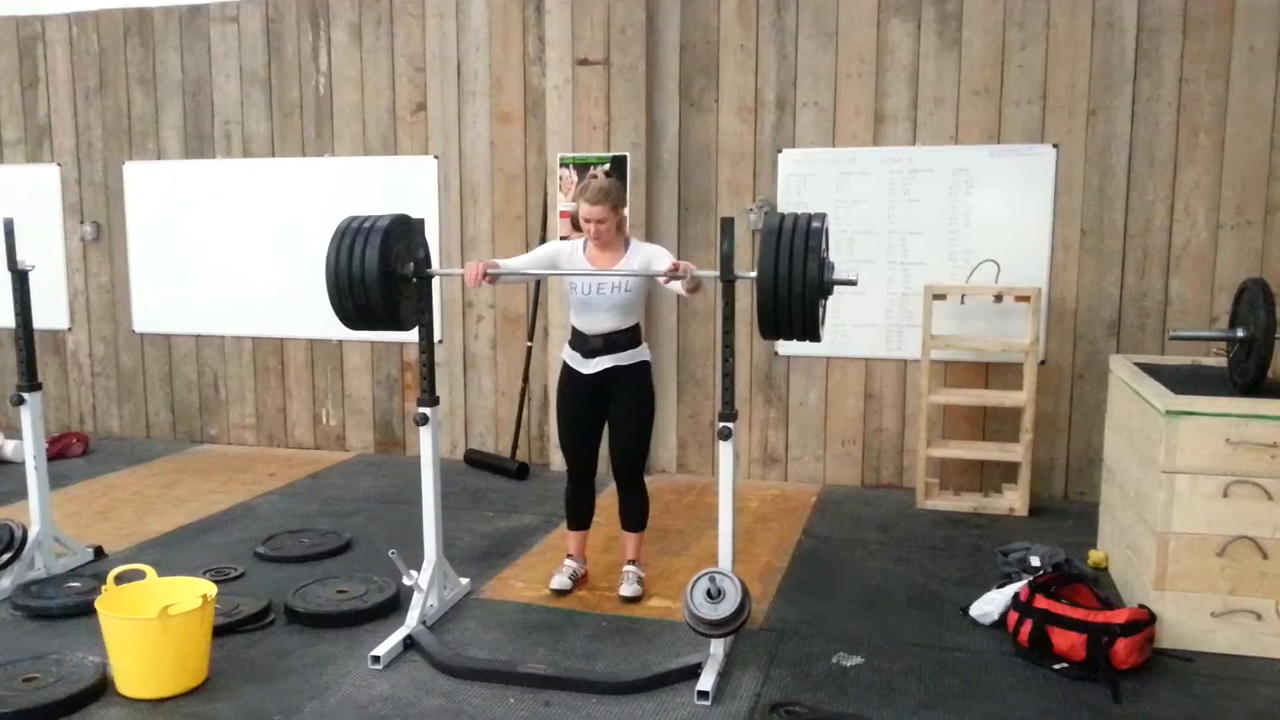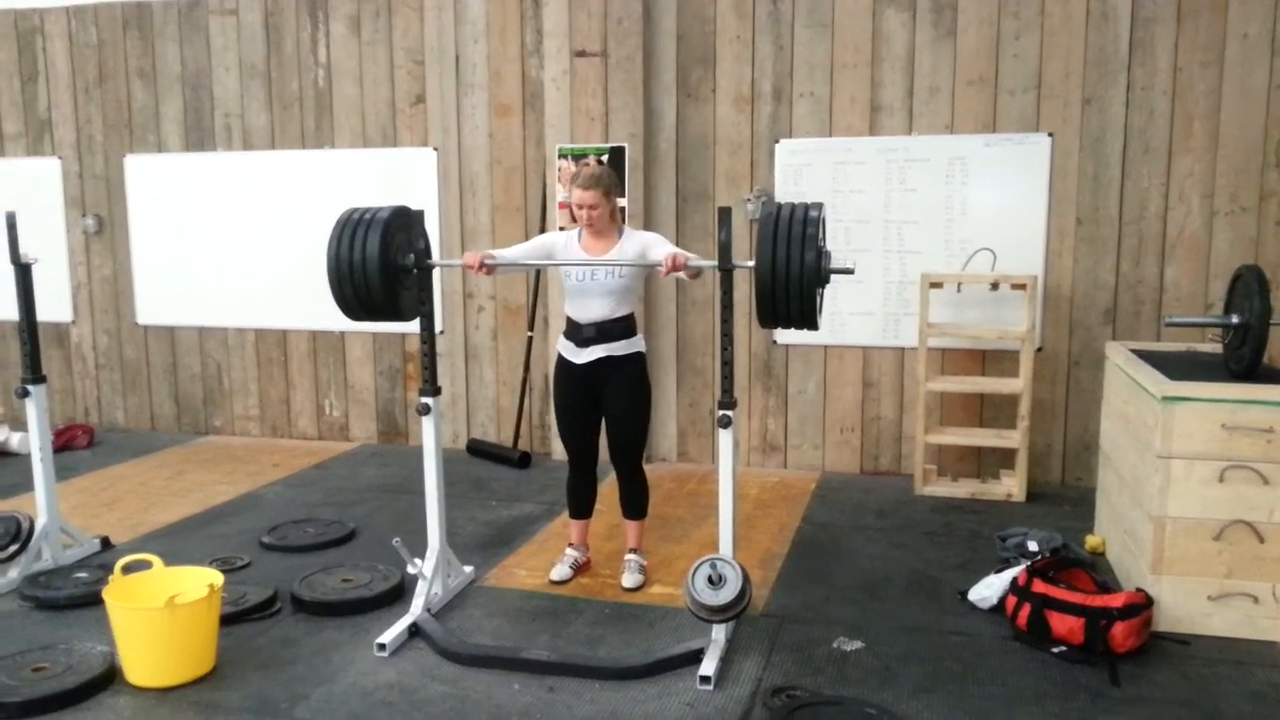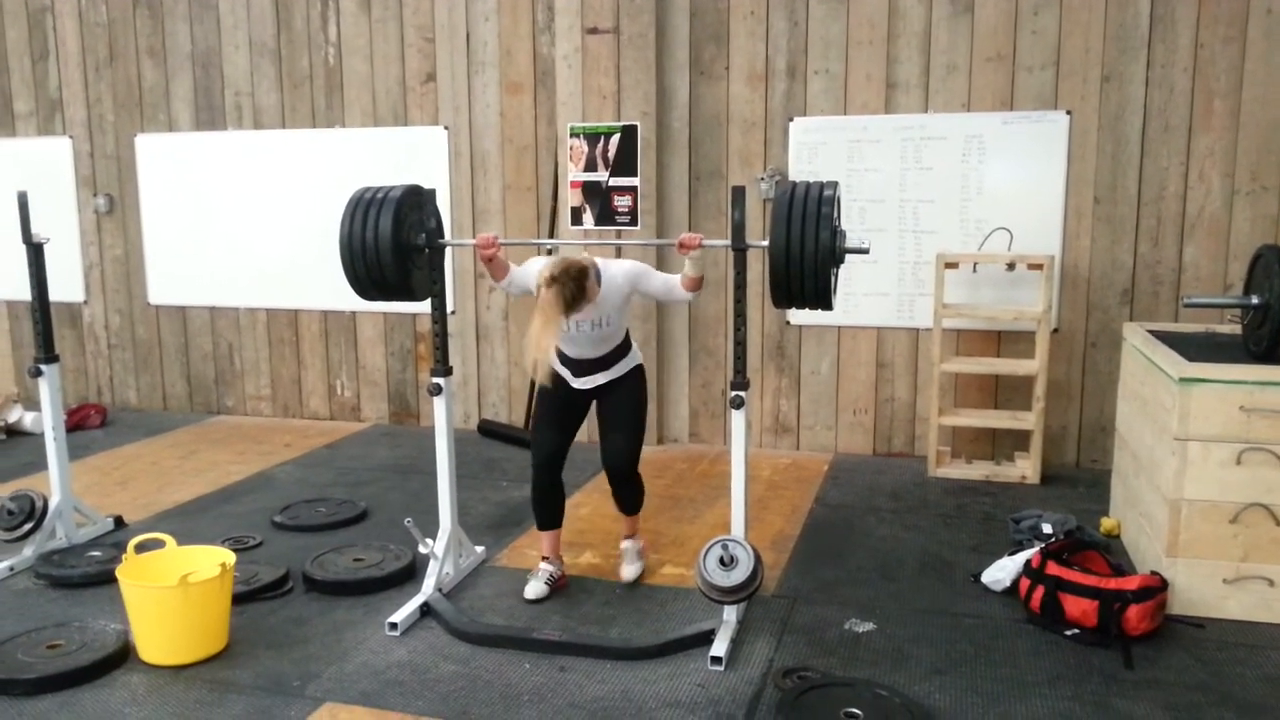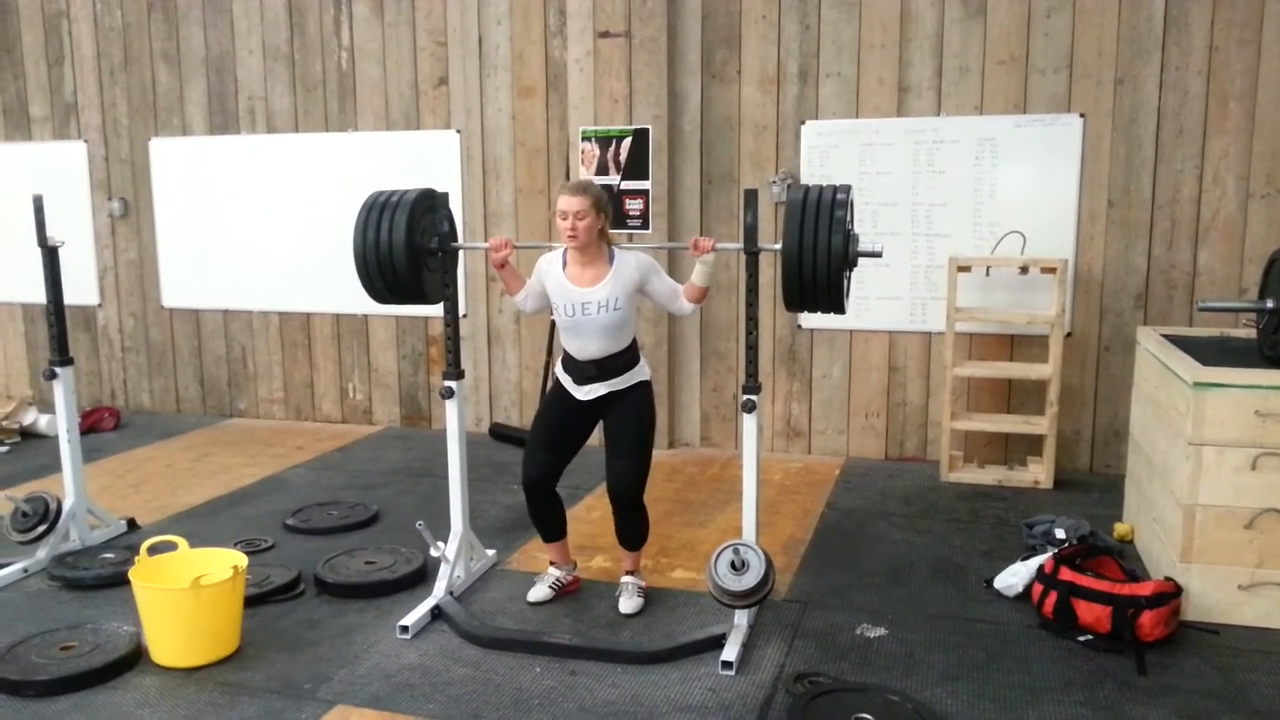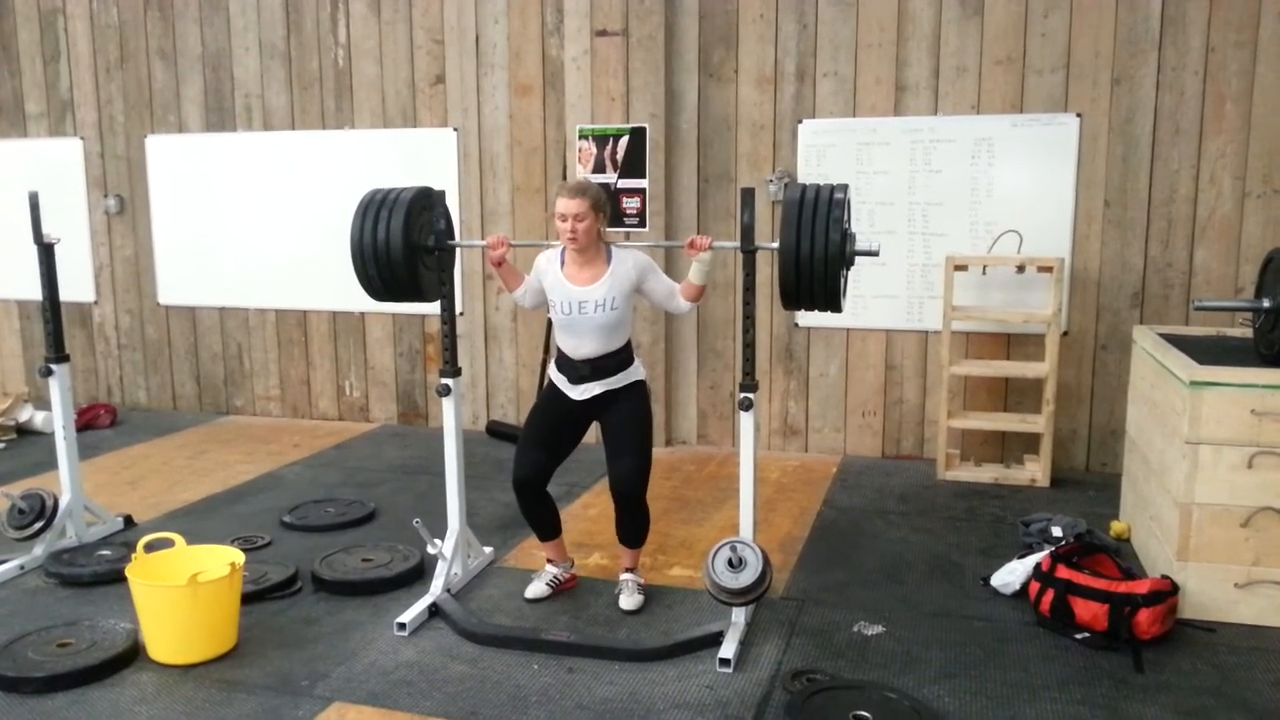
dt=1s
person 1, frame 1
left shoulder: (645, 254)
right shoulder: (564, 252)
left elbow: (684, 284)
right elbow: (512, 266)
left wrist: (686, 275)
right wrist: (484, 268)
left hip: (627, 371)
right hip: (577, 370)
left knee: (628, 472)
right knee: (578, 471)
left ankle: (631, 566)
right ankle: (574, 560)
person 1, frame 2
left shoulder: (640, 242)
right shoulder: (558, 242)
left elbow: (684, 264)
right elbow: (505, 257)
left wrist: (684, 263)
right wrist: (481, 260)
left hip: (622, 361)
right hip: (572, 360)
left knee: (627, 461)
right knee: (579, 460)
left ankle: (634, 555)
right ankle: (576, 549)
person 1, frame 3
left shoulder: (621, 275)
right shoulder: (541, 279)
left elbow: (684, 290)
right elbow: (508, 279)
left wrist: (693, 260)
right wrist: (491, 259)
left hip: (619, 377)
right hip: (564, 375)
left knee: (619, 464)
right knee: (544, 462)
left ankle: (631, 540)
right ankle: (550, 564)
person 1, frame 4
left shoulder: (633, 265)
right shoulder: (549, 265)
left elbow: (684, 303)
right elbow: (528, 302)
left wrist: (703, 266)
right wrist: (502, 266)
left hip: (626, 387)
right hip: (571, 384)
left knee: (625, 491)
right knee: (535, 478)
left ankle: (631, 577)
right ankle: (561, 570)
person 1, frame 5
left shoulder: (631, 264)
right shoulder: (547, 263)
left elbow: (681, 302)
right elbow: (527, 297)
left wrist: (700, 265)
right wrist: (500, 263)
left hip: (621, 386)
right hip: (565, 384)
left knee: (628, 488)
right knee: (526, 478)
left ankle: (630, 574)
right ankle: (558, 567)
